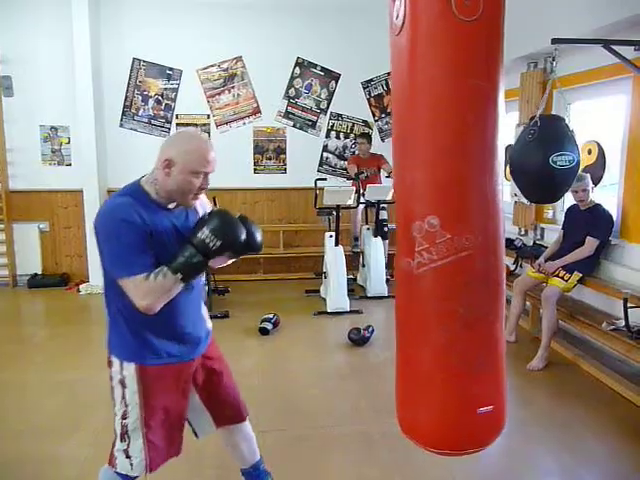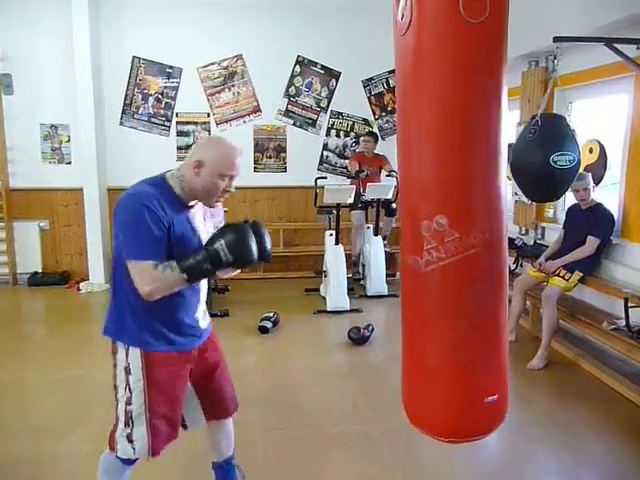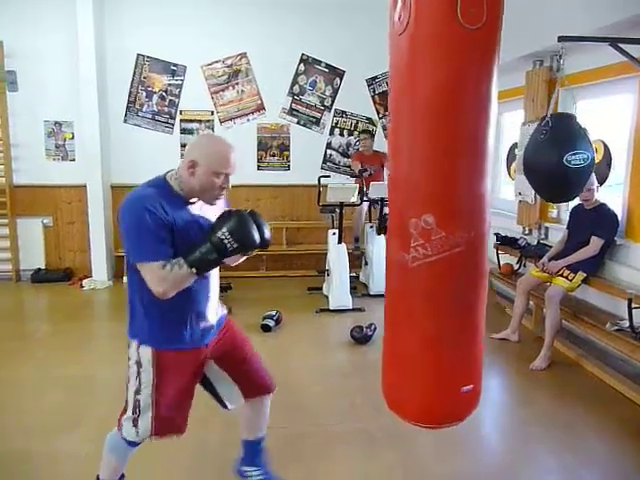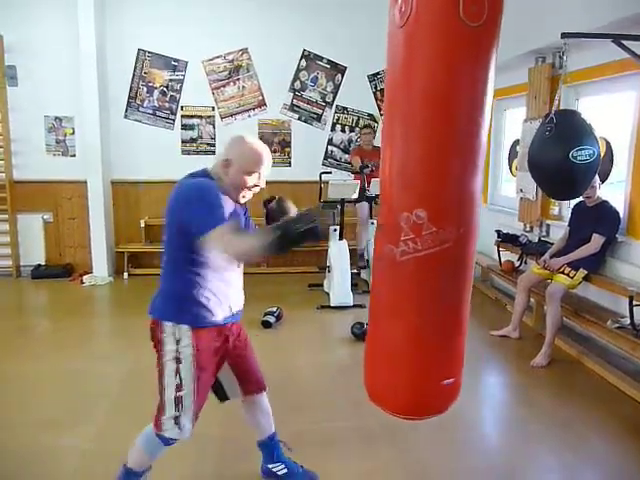
dt=0.4s
person 1, frame 1
left shoulder: (192, 201)
right shoulder: (120, 215)
left elbow: (215, 260)
right elbow: (146, 299)
left wrist: (231, 243)
right wrist: (197, 253)
left hip: (198, 341)
right hip: (146, 358)
left knee: (233, 416)
person 1, frame 2
left shoulder: (205, 203)
right shoulder: (141, 203)
left elbow: (221, 266)
right elbow: (149, 285)
left wrist: (244, 253)
right wrist: (211, 257)
left hip: (197, 333)
right hip: (147, 343)
left knee: (221, 410)
right knee: (134, 441)
person 1, frame 3
left shoulder: (211, 198)
right shoulder: (144, 206)
left elbow: (230, 258)
right elbow: (161, 287)
left wrist: (247, 238)
right wrist: (213, 248)
left hip: (213, 323)
right hip: (163, 338)
left knee: (257, 388)
right knee: (138, 426)
person 1, frame 4
left shoulder: (233, 195)
right shoulder: (197, 193)
left elbow: (245, 249)
right elbow: (231, 249)
left wrist: (276, 223)
right wrist: (287, 233)
left hip: (224, 317)
right hip: (184, 322)
left knee: (254, 388)
right knee: (176, 425)
person 2, frame 1
left shoulder: (602, 216)
right shoulder: (571, 211)
left elbow: (589, 250)
left wrist: (557, 264)
right wrist: (543, 258)
left hip: (578, 265)
right hip: (556, 260)
left knee: (548, 295)
right knee: (519, 284)
left ankle: (543, 353)
right ankle: (510, 332)
person 2, frame 2
left shoulder: (603, 215)
right shoulder: (572, 210)
left elbow: (589, 249)
left wrist: (558, 263)
right wrist: (544, 257)
left hip: (579, 264)
right hip: (557, 259)
left knee: (549, 294)
right knee: (519, 283)
left ankle: (544, 352)
right ankle: (511, 331)
person 2, frame 3
left shoulder: (607, 215)
right shoulder: (576, 210)
left elbow: (593, 249)
left wrist: (561, 263)
right wrist: (547, 257)
left hip: (582, 264)
right hip: (561, 259)
left knee: (552, 294)
right knee: (522, 283)
left ankle: (546, 353)
right ankle: (512, 331)
person 2, frame 4
left shoulder: (609, 213)
right shoulder: (578, 207)
left elbow: (595, 246)
left wrist: (562, 260)
right wrist: (548, 254)
left hip: (583, 262)
right hip: (562, 257)
left knee: (553, 292)
right knee: (523, 280)
left ankle: (547, 350)
right ankle: (513, 328)
person 3, frame 1
left shoulder: (378, 158)
right shoulder: (353, 159)
left elbow: (388, 168)
right elbow: (352, 170)
left wrist: (392, 174)
right wrist: (357, 174)
right hip: (360, 193)
right knee: (357, 208)
right ankle: (356, 240)
person 3, frame 2
left shoulder: (381, 158)
right shoulder: (356, 156)
left elbow: (388, 168)
right elbow: (353, 167)
left wrist: (392, 172)
right wrist: (357, 172)
right hip: (359, 193)
left knee: (392, 206)
right knee: (357, 226)
left ankle: (383, 238)
right ankle: (355, 265)
person 3, frame 3
left shoulder: (381, 156)
right shoulder: (356, 156)
left elbow: (389, 166)
right elbow: (356, 167)
right wrist: (361, 171)
right hip: (363, 190)
right knee: (361, 208)
right ankle: (356, 240)
person 3, frame 4
left shoulder: (379, 151)
right shoulder: (356, 151)
right elbow: (356, 162)
right wrist: (361, 167)
right hip: (362, 188)
right knee: (363, 220)
right ankle: (361, 255)
